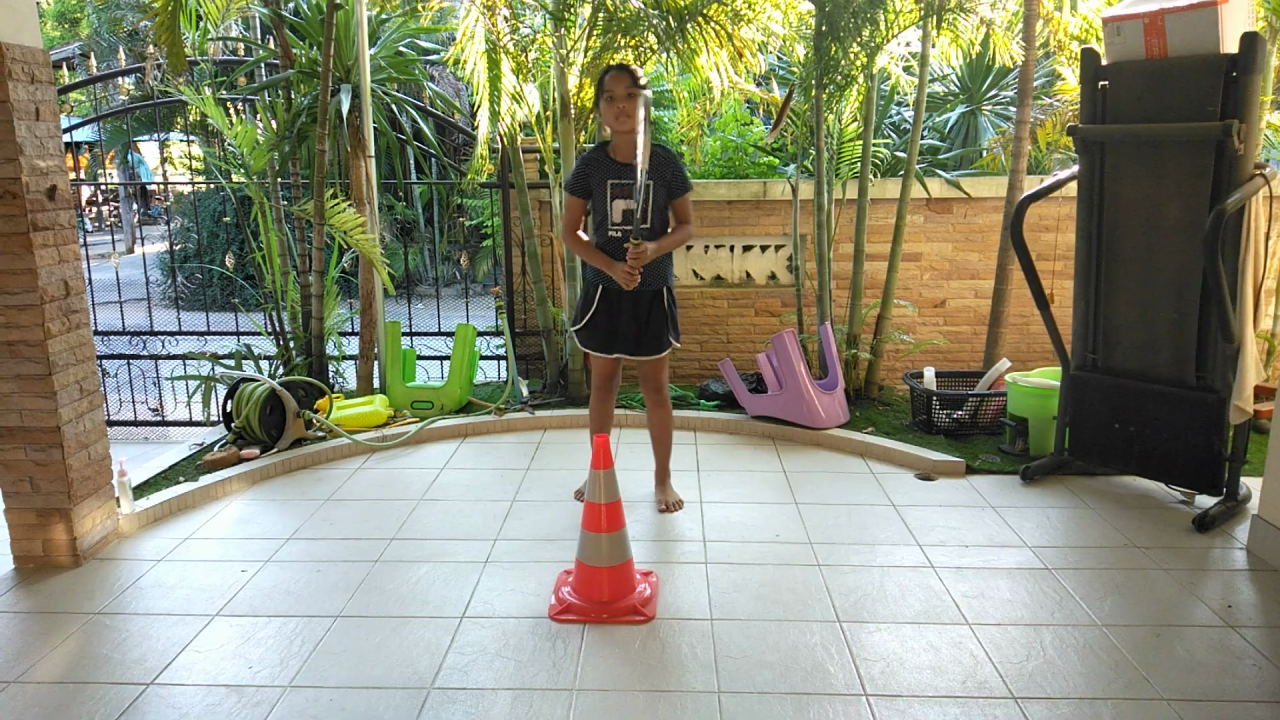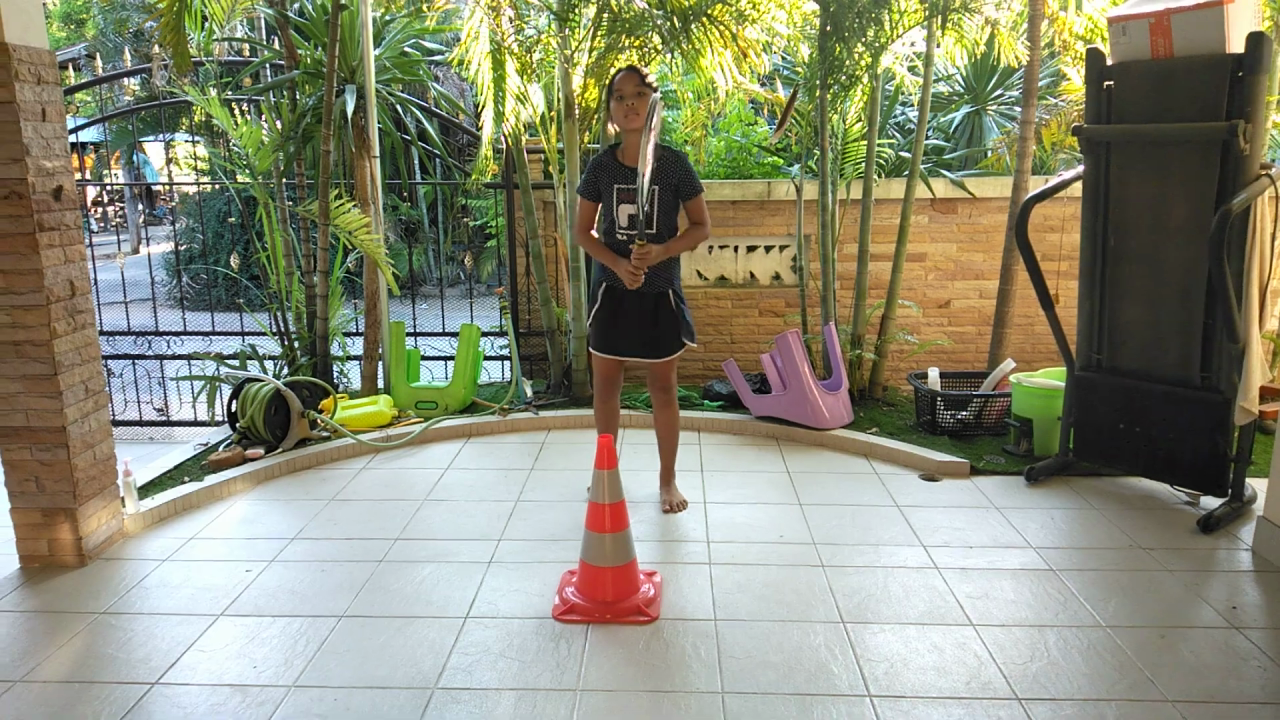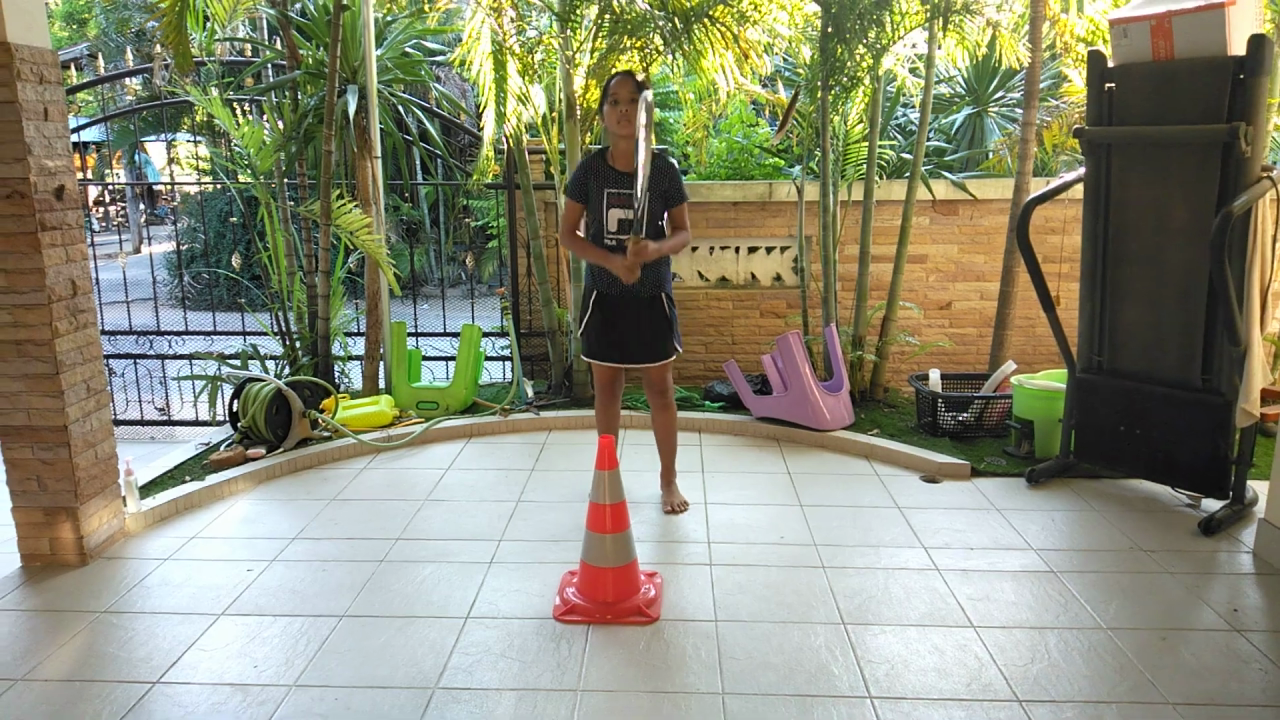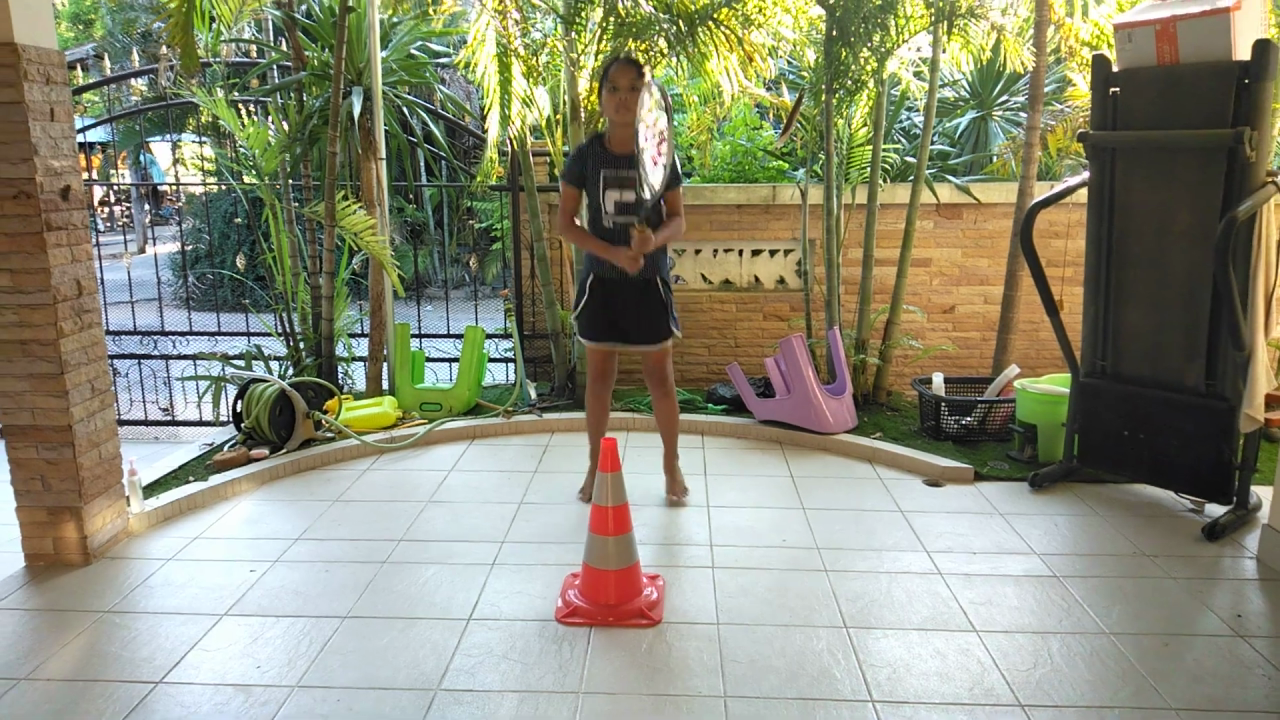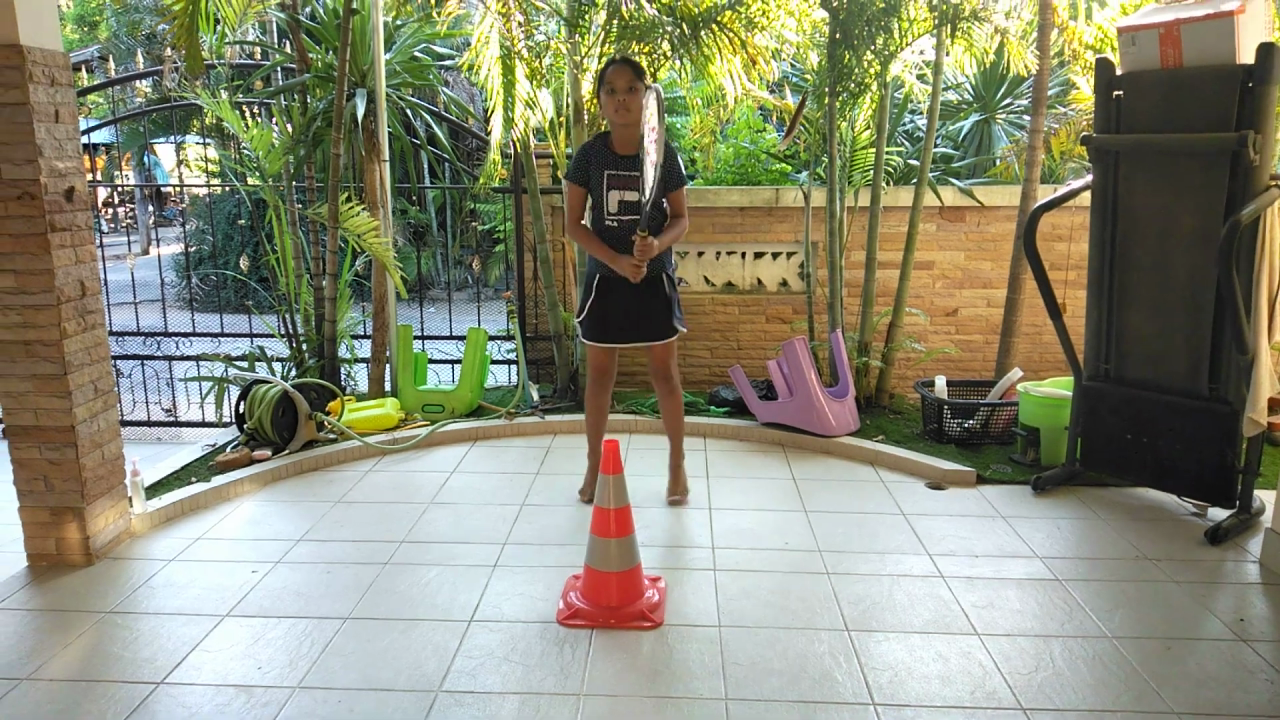
dt=0.2s
person 1, frame 1
left shoulder: (666, 161)
right shoulder: (591, 163)
left elbow: (687, 225)
right elbow: (570, 231)
left wrist: (655, 249)
right wrist: (611, 266)
left hip: (653, 290)
right hip: (604, 288)
left knee: (655, 385)
right knee: (603, 383)
left ankle: (663, 478)
person 1, frame 2
left shoulder: (675, 163)
right shoulder: (600, 166)
left elbow: (701, 226)
right elbow: (582, 231)
left wrist: (660, 251)
right wrist: (617, 264)
left hip: (660, 291)
right hip: (612, 290)
left knee: (663, 387)
right knee: (605, 383)
left ankle: (668, 478)
person 1, frame 3
left shoulder: (665, 169)
right shoulder: (589, 169)
left elbow: (683, 232)
right elbow: (567, 233)
left wrist: (655, 248)
right wrist: (610, 260)
left hip: (652, 295)
right hip: (604, 295)
left knee: (660, 390)
right knee: (607, 389)
left ankle: (669, 479)
person 1, frame 4
right shoulder: (586, 155)
left elbow: (678, 219)
right elbow: (566, 222)
left wrist: (656, 238)
right wrist: (611, 251)
left hip: (650, 281)
right hip: (601, 280)
left knee: (659, 376)
right knee: (599, 374)
left ankle: (671, 463)
right ankle: (596, 463)
person 1, frame 5
left shoulder: (664, 154)
right shoulder: (588, 155)
left elbow: (681, 219)
right elbow: (573, 224)
left wrist: (658, 244)
right wrist: (616, 260)
left hip: (655, 280)
right hip: (605, 279)
left knee: (666, 373)
right knee: (599, 374)
left ankle: (677, 463)
right ankle: (594, 463)
